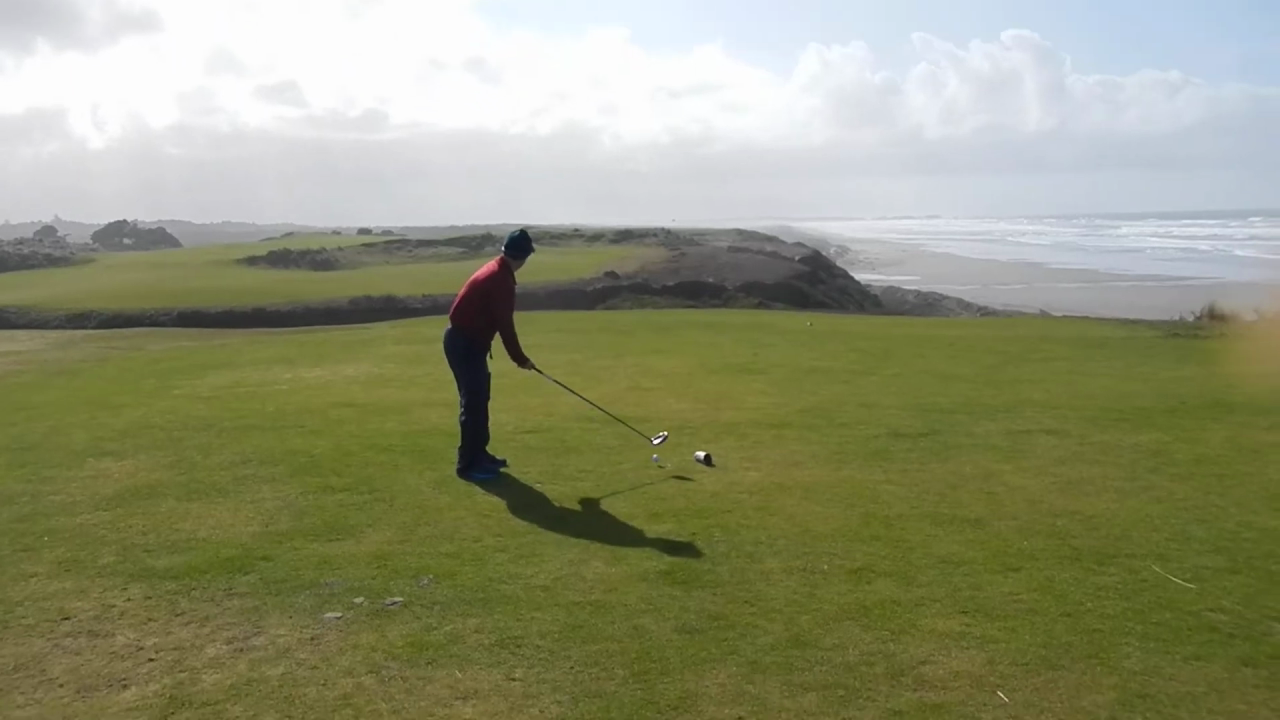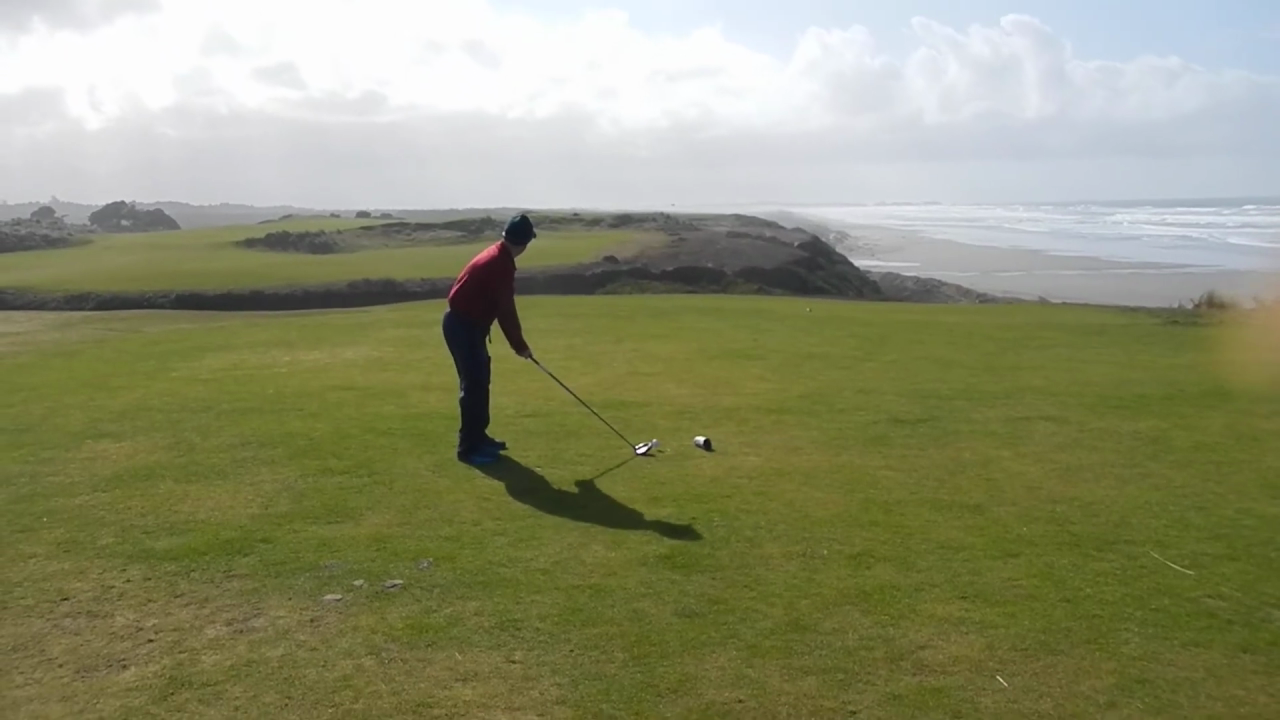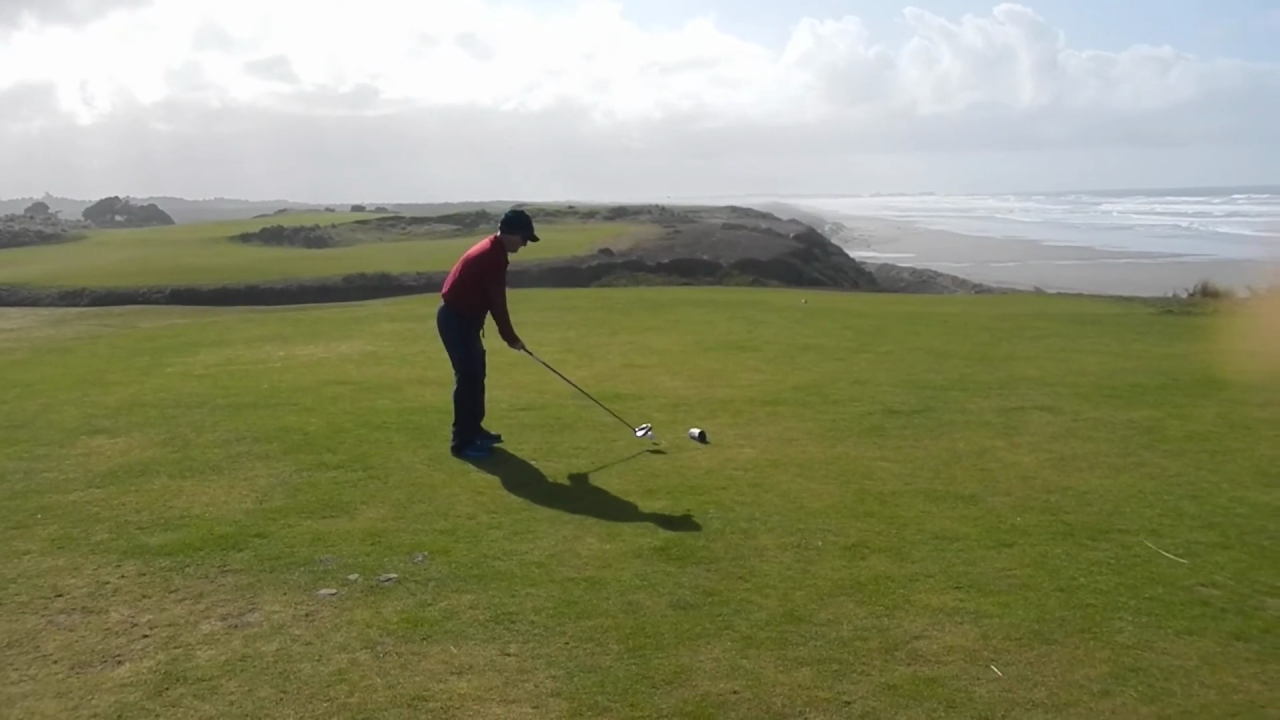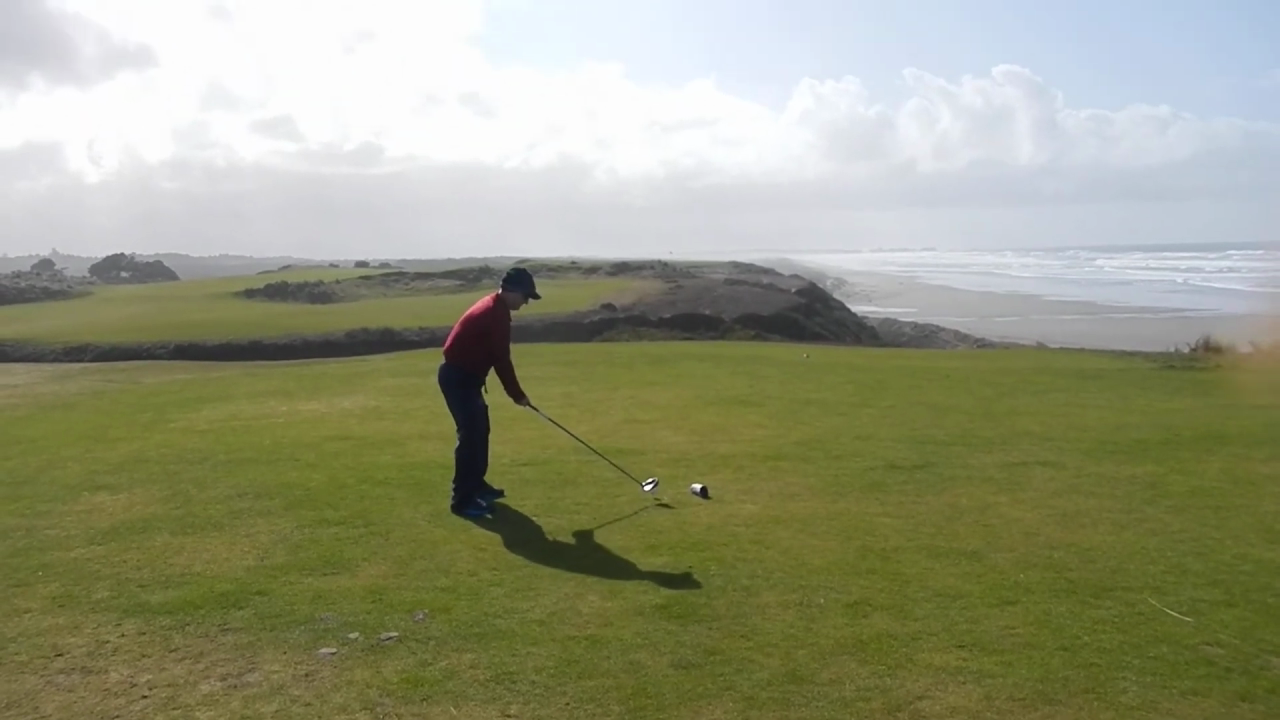
dt=1s
person 1, frame 1
left shoulder: (494, 270)
right shoulder: (501, 279)
left elbow: (498, 321)
right elbow: (505, 325)
left wrist: (517, 356)
right wrist: (520, 358)
left hip: (465, 339)
right hip: (465, 342)
left knee: (479, 398)
right knee: (474, 402)
left ankle: (479, 454)
right ankle: (468, 463)
person 1, frame 2
left shoulder: (496, 256)
right shoulder: (500, 264)
left elbow: (503, 307)
right elbow: (505, 311)
left wrist: (517, 342)
right wrist: (519, 345)
left hip: (466, 322)
right hip: (463, 325)
left knee: (480, 381)
right knee: (474, 384)
left ankle: (478, 436)
right ankle: (468, 446)
person 1, frame 3
left shoulder: (490, 250)
right shoulder: (493, 257)
left elbow: (492, 300)
right elbow: (497, 303)
left wrist: (509, 336)
right wrist: (511, 338)
left hip: (461, 316)
right hip: (456, 318)
left knee: (476, 374)
right knee: (468, 377)
left ankle: (473, 429)
right ankle: (461, 440)
person 1, frame 4
left shoulder: (492, 307)
right shoulder: (496, 314)
left elbow: (496, 357)
right elbow: (502, 360)
left wrist: (514, 392)
right wrist: (517, 394)
left hip: (462, 373)
right hip: (458, 376)
left knee: (480, 430)
right knee: (470, 434)
left ankle: (476, 484)
right ankle: (462, 498)
